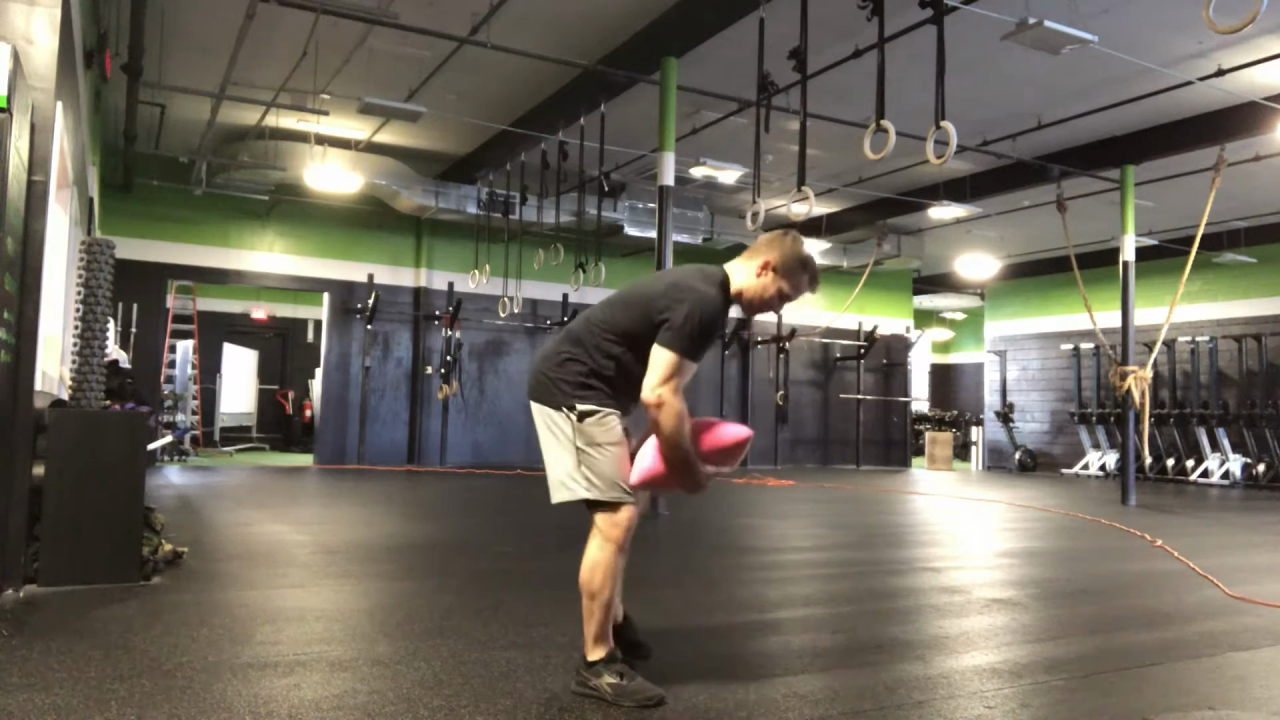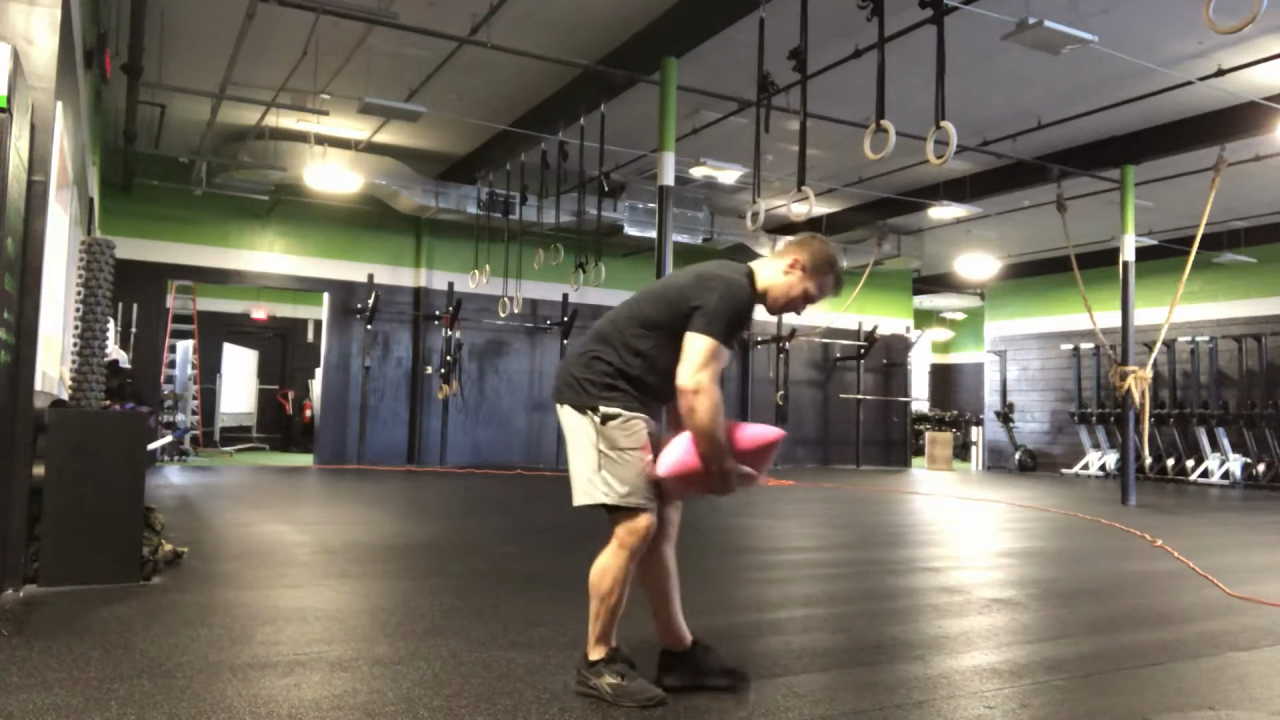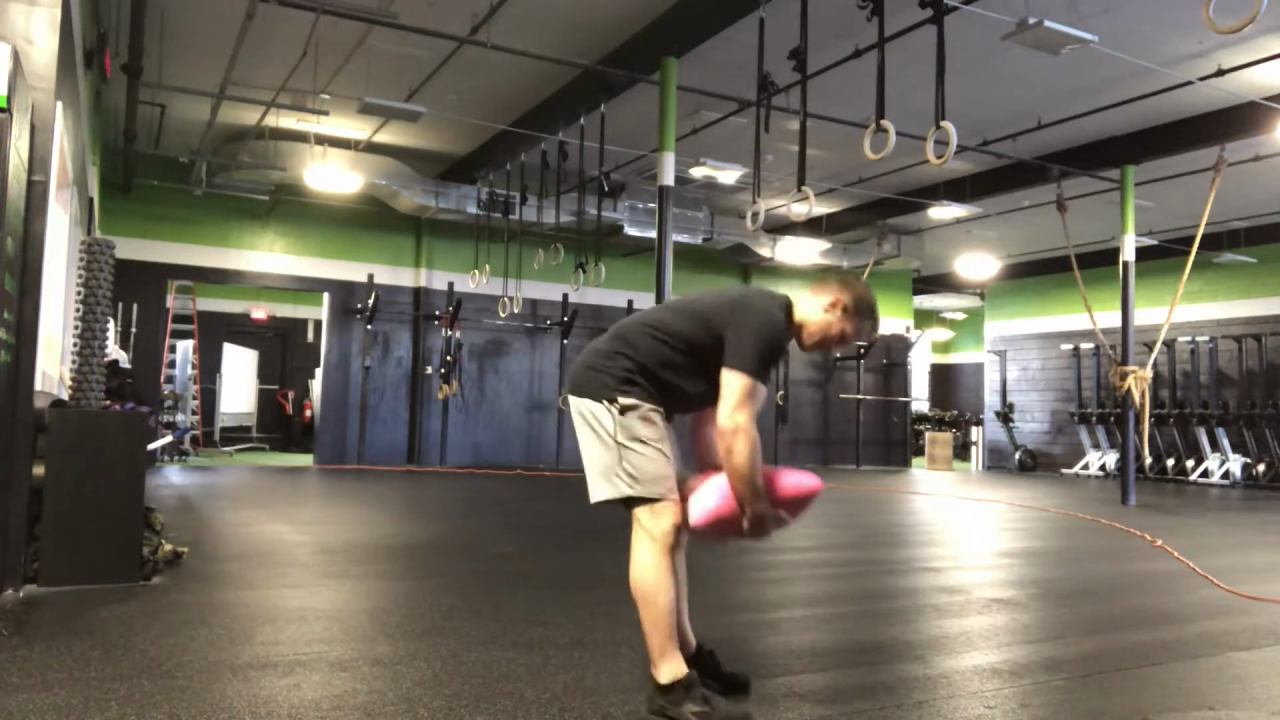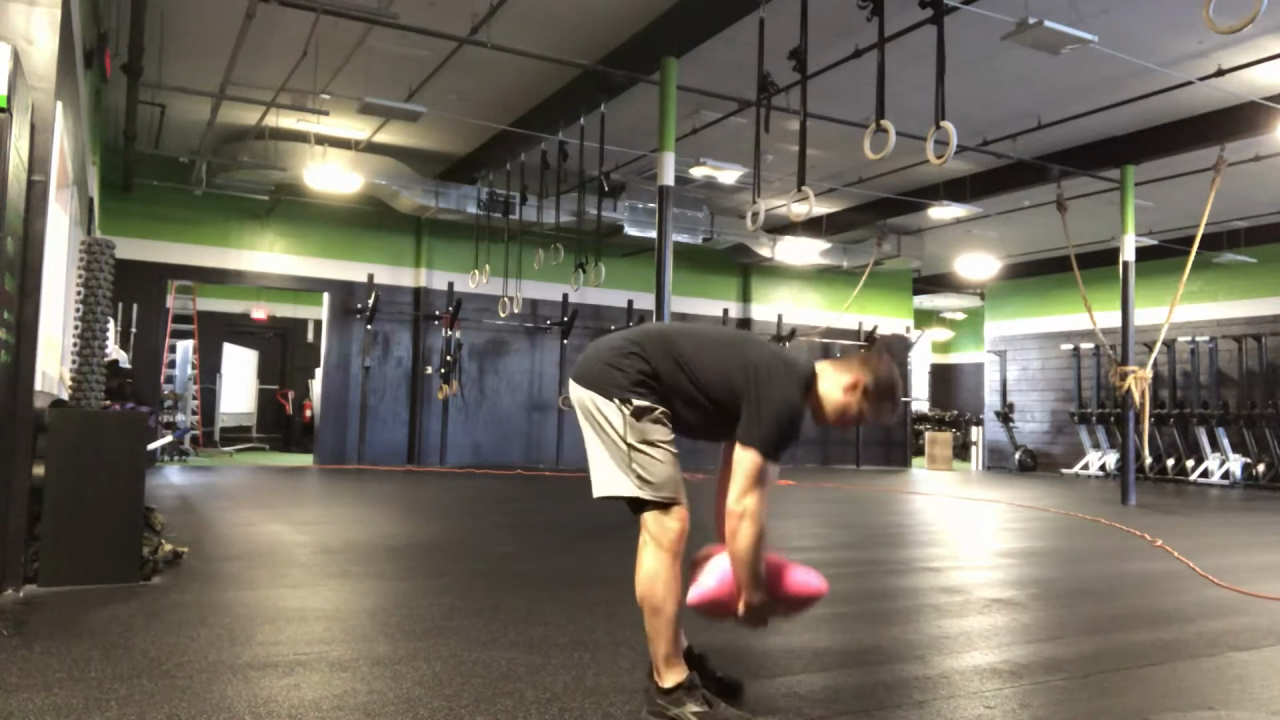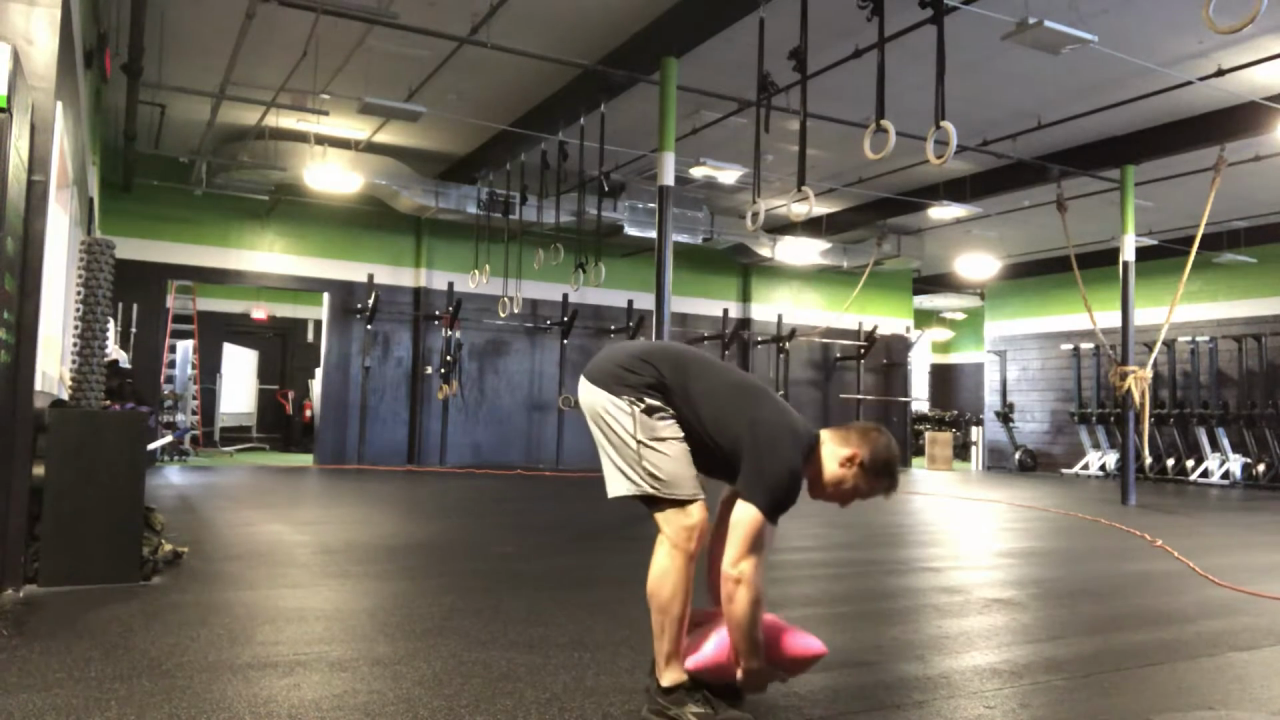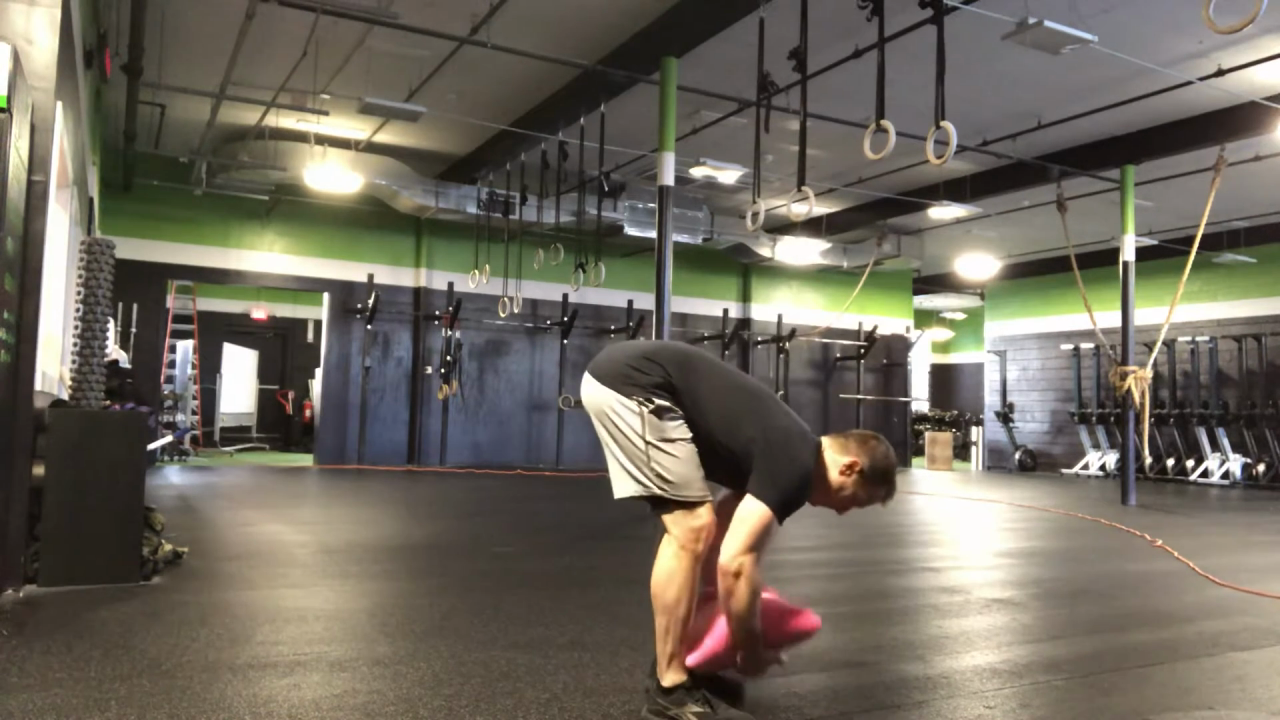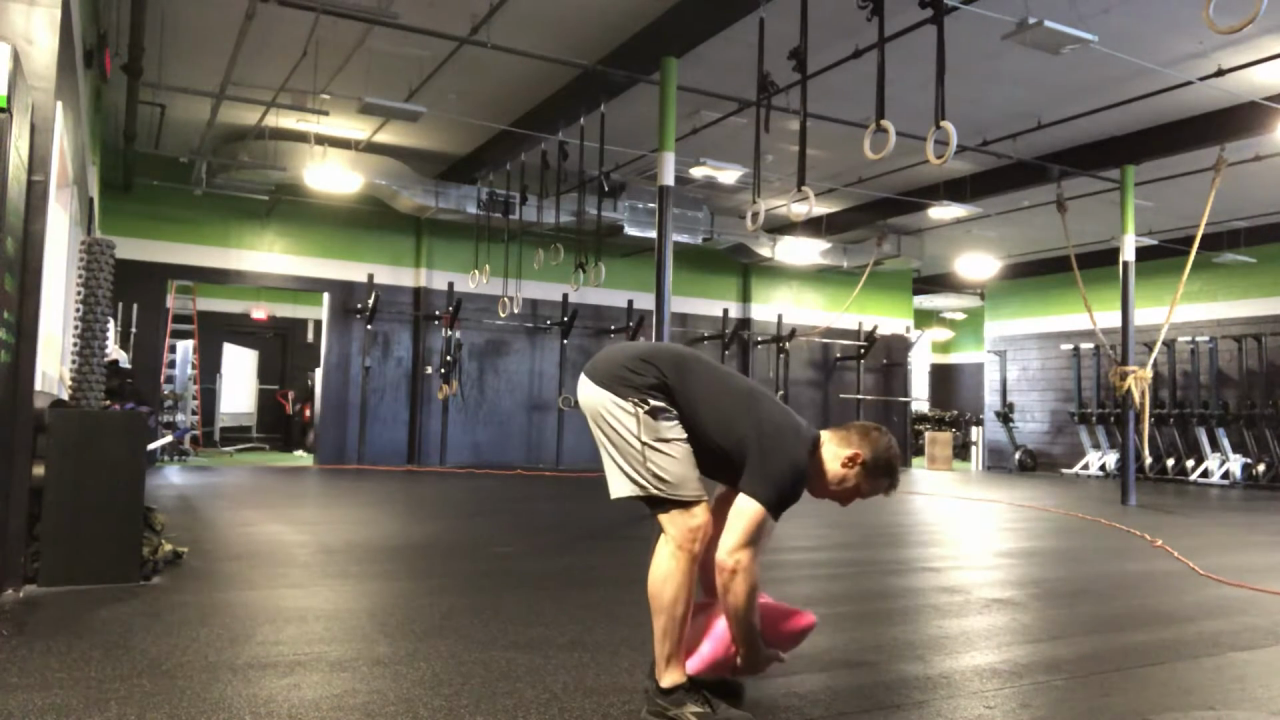
dt=0.3s
person 1, frame 1
left shoulder: (706, 295)
right shoulder: (701, 302)
left elbow: (665, 386)
right elbow: (658, 396)
left wrist: (680, 455)
right wrist: (690, 470)
left hip: (584, 388)
right hip: (572, 390)
left knee: (628, 502)
right knee: (616, 516)
left ankle: (611, 622)
right ankle: (597, 664)
person 1, frame 2
left shoulder: (725, 287)
right shoulder: (731, 290)
left elbow: (679, 381)
right elbow: (696, 384)
left wrist: (691, 452)
right wrist: (722, 466)
left hip: (622, 396)
right hip: (599, 394)
left knee: (662, 516)
right knee: (635, 526)
left ankle: (679, 654)
right ankle: (598, 663)
person 1, frame 3
left shoulder: (758, 317)
right shoulder: (766, 323)
left elbow: (710, 414)
right elbow: (735, 423)
right wrist: (755, 507)
left hip: (623, 390)
right hip: (613, 387)
left knee: (674, 520)
right knee: (660, 522)
left ankle: (685, 657)
right ankle: (671, 683)
person 1, frame 4
left shoulder: (784, 383)
right shoulder: (784, 398)
left elbow: (732, 489)
right elbow: (743, 506)
left wrist: (734, 559)
right wrist: (754, 594)
left hip: (606, 375)
right hip: (616, 380)
left knee: (664, 529)
right knee: (667, 529)
left ankle: (675, 658)
person 1, frame 5
left shoulder: (785, 442)
right shoulder: (784, 460)
left elbow: (727, 548)
right elbow: (739, 567)
left wrist: (723, 617)
right wrist: (751, 662)
left hip: (614, 378)
right hip: (625, 385)
left knee: (682, 528)
right knee: (685, 528)
left ankle: (673, 660)
person 1, frame 6
left shoulder: (784, 447)
right shoulder: (795, 467)
left elbow: (719, 535)
right elbow: (735, 562)
left wrist: (719, 616)
right wrist: (750, 652)
left hip: (617, 374)
right hip: (630, 383)
left knee: (688, 529)
right knee: (691, 531)
left ankle: (674, 661)
person 1, frame 7
left shoulder: (781, 445)
right shoulder: (789, 461)
left elbow: (716, 542)
right elbow: (732, 559)
right wrist: (751, 650)
left hip: (613, 377)
right hip: (626, 384)
left knee: (685, 530)
right knee: (687, 532)
left ankle: (672, 660)
